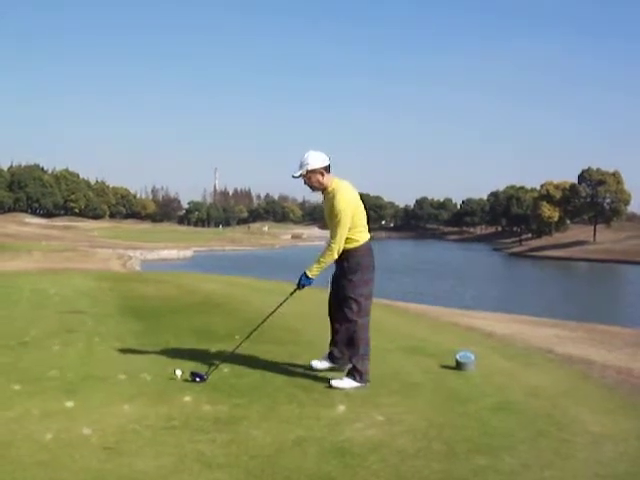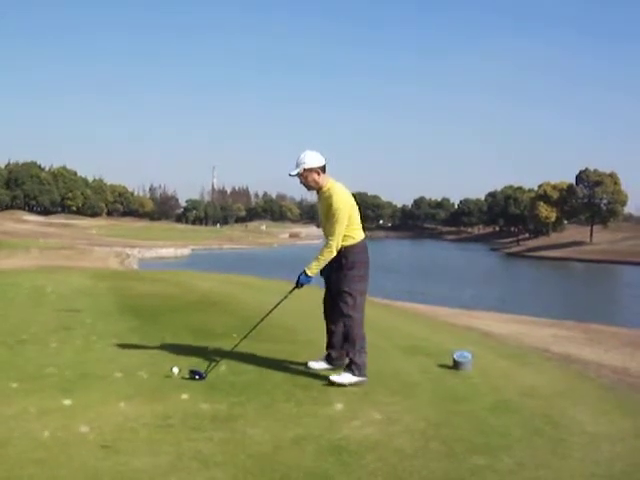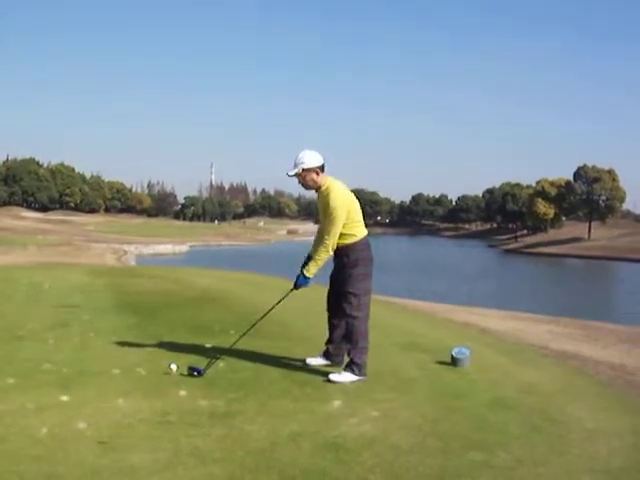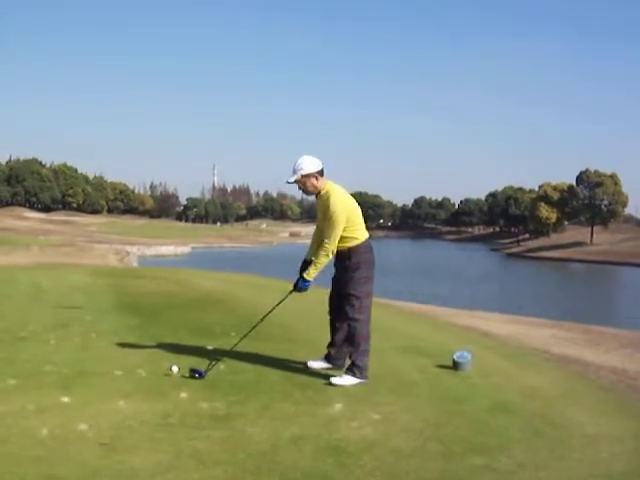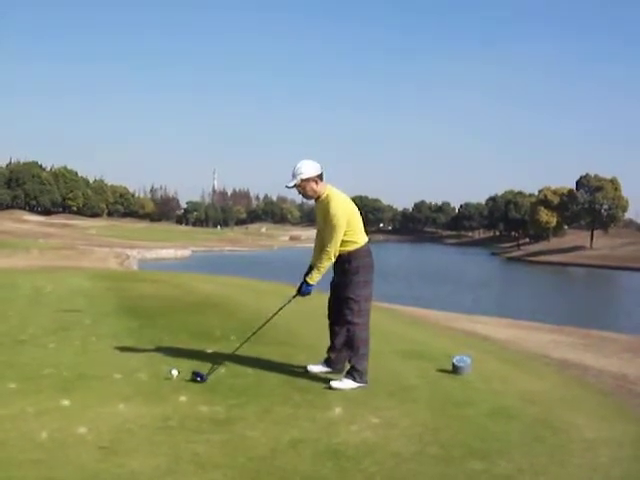
dt=0.4s
person 1, frame 1
left shoulder: (341, 198)
right shoulder: (335, 189)
left elbow: (334, 246)
left wrist: (310, 273)
left hip: (356, 258)
right hip: (346, 257)
left knee: (355, 316)
right knee: (337, 311)
left ankle: (359, 374)
right ankle: (338, 357)
person 1, frame 2
left shoulder: (337, 197)
right shoulder: (323, 193)
left elbow: (333, 243)
left wrist: (310, 270)
right wrist: (324, 263)
left hip: (352, 256)
right hip: (338, 256)
left knee: (349, 311)
right knee: (332, 310)
left ankle: (357, 368)
right ankle: (335, 357)
person 1, frame 3
left shoulder: (336, 196)
right shoulder: (323, 191)
left elbow: (328, 243)
right elbow: (323, 230)
left wrist: (308, 272)
right wrist: (309, 257)
left hip: (356, 254)
right hip: (343, 253)
left knee: (353, 310)
right knee: (335, 306)
left ankle: (357, 367)
right ankle: (333, 354)
person 1, frame 4
left shoulder: (336, 201)
right shoulder: (322, 196)
left elbow: (328, 247)
right elbow: (320, 232)
left wrist: (308, 276)
right wrist: (307, 260)
left hip: (358, 256)
right hip: (345, 256)
left knee: (355, 313)
right knee: (337, 309)
left ankle: (358, 370)
right ankle: (335, 357)
person 1, frame 5
left shoulder: (336, 205)
right shoulder: (320, 201)
left elbow: (330, 250)
right elbow: (321, 237)
left wrist: (311, 280)
right wrist: (311, 268)
left hip: (357, 260)
right hip: (343, 260)
left knee: (354, 316)
right knee: (336, 313)
left ankle: (358, 374)
right ankle: (335, 361)
